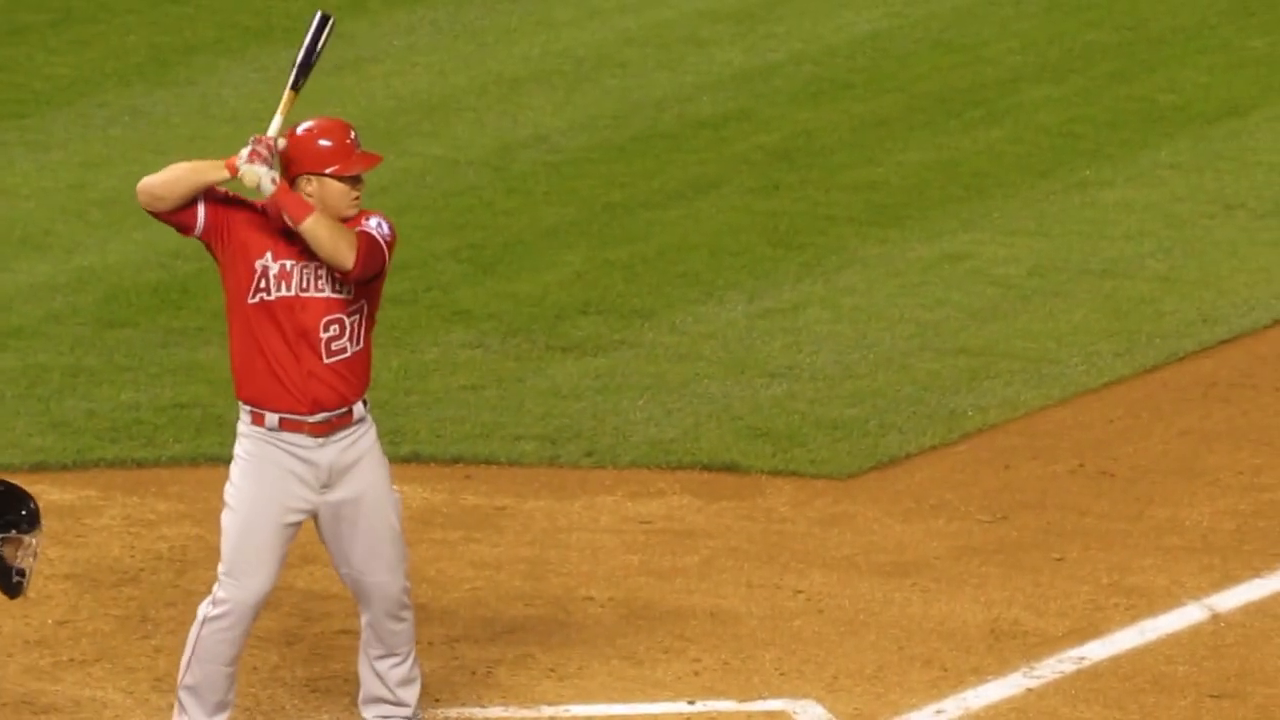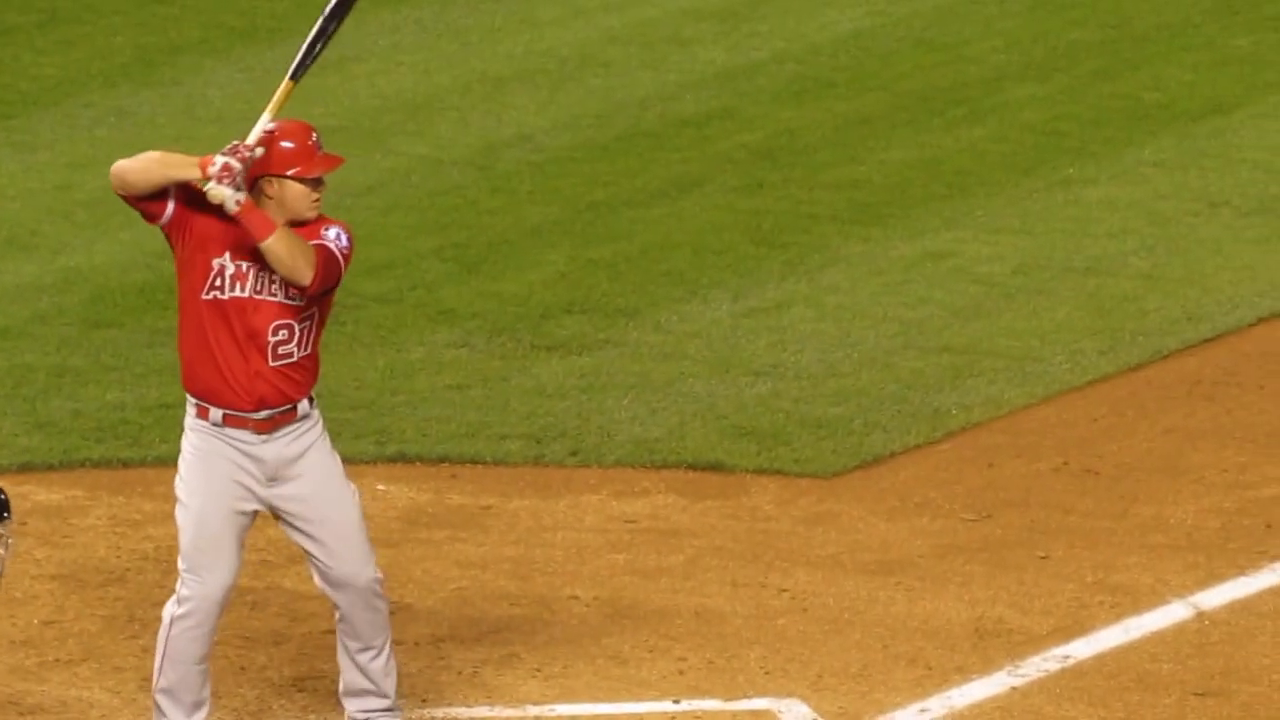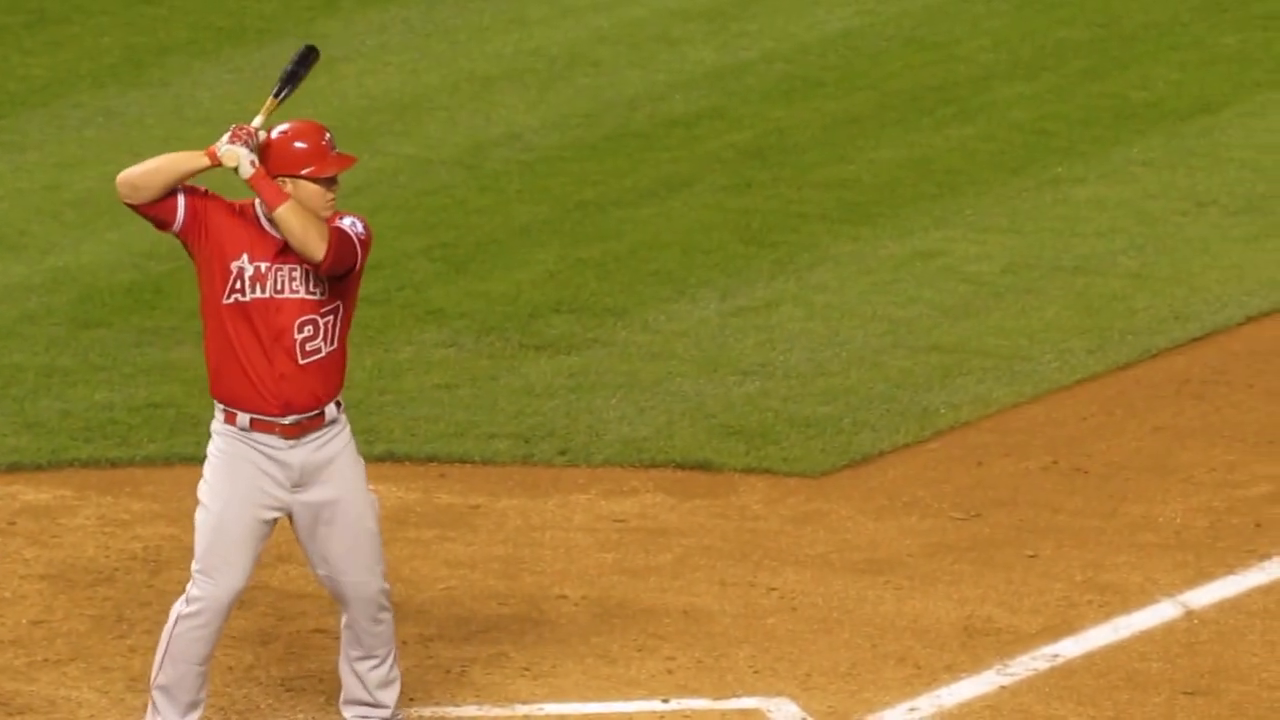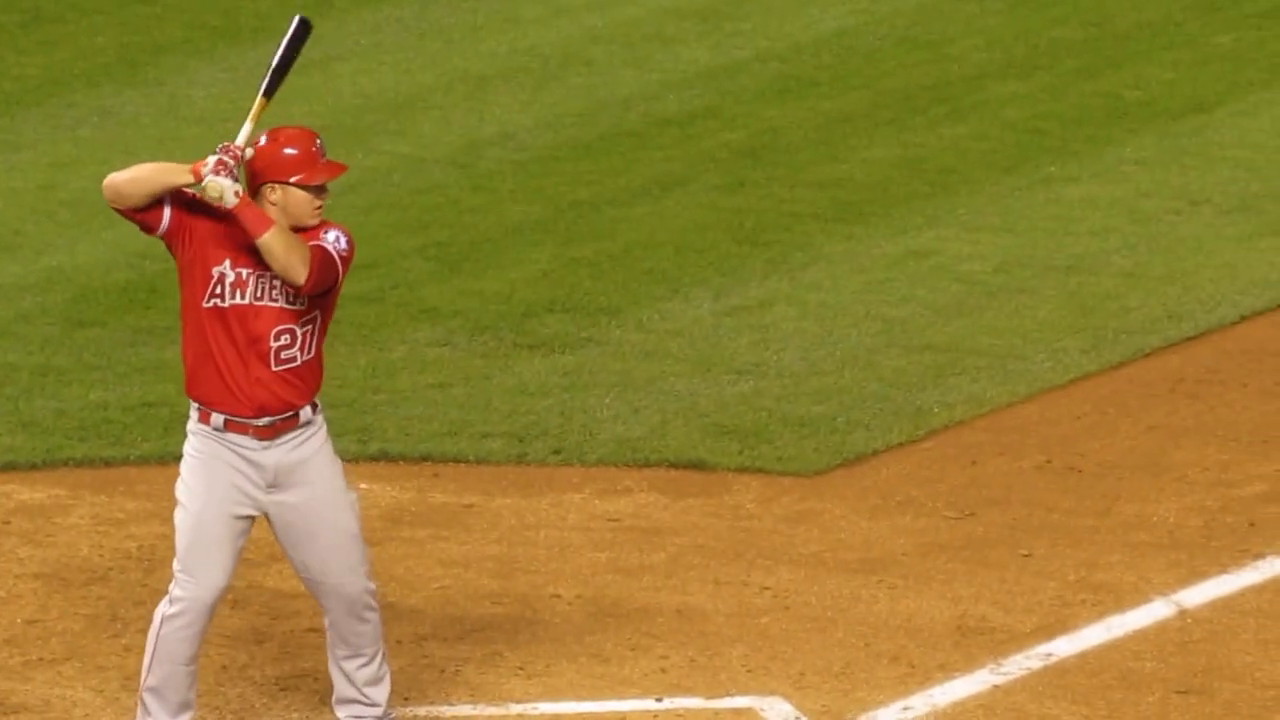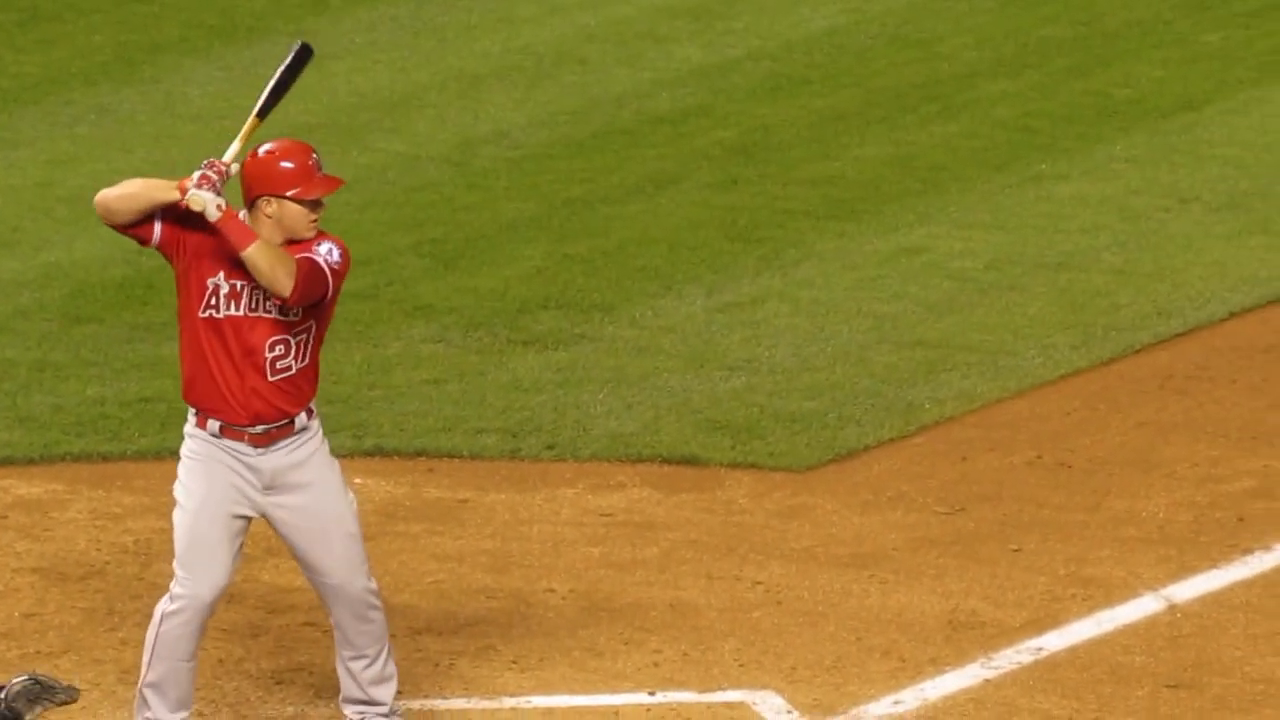
dt=0.5s
person 1, frame 1
left shoulder: (373, 230)
right shoulder: (238, 224)
left elbow: (348, 257)
right elbow: (150, 194)
left wrist: (276, 187)
right wrist: (236, 167)
left hip: (352, 443)
right hip: (269, 446)
left knee: (385, 591)
right knee: (237, 596)
person 1, frame 2
left shoulder: (330, 237)
right shoulder: (197, 219)
left elbow: (306, 272)
right elbow: (122, 175)
left wrist: (239, 206)
right wrist: (206, 168)
left hip: (299, 438)
right hip: (217, 440)
left knee: (357, 578)
right knee: (200, 592)
person 1, frame 3
left shoulder: (349, 232)
right shoulder: (215, 222)
left elbow: (318, 248)
right elbow: (130, 186)
left wrist: (254, 174)
right wrist: (214, 155)
left hip: (325, 442)
right hip: (242, 445)
left knee: (364, 590)
right knee: (210, 593)
person 1, frame 4
left shoulder: (331, 242)
right shoulder: (199, 226)
left elbow: (299, 270)
right elbow: (116, 189)
left wrist: (235, 199)
right wrist: (199, 173)
left hip: (301, 443)
right hip: (219, 446)
left knee: (349, 590)
right knee: (193, 594)
person 1, frame 5
left shoulder: (327, 254)
right shoulder: (194, 235)
left elbow: (286, 282)
right elbow: (108, 205)
left wrist: (220, 215)
right wrist: (185, 190)
left hip: (297, 447)
right hip: (215, 451)
left knee: (353, 586)
right knee: (193, 592)
